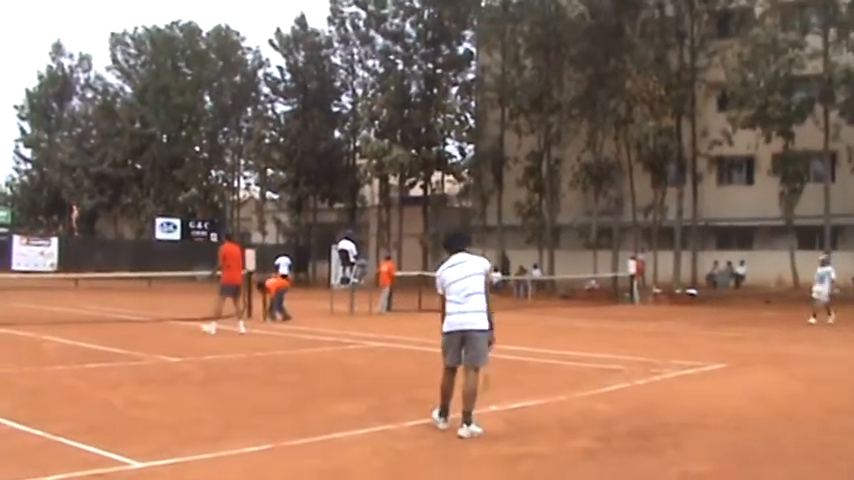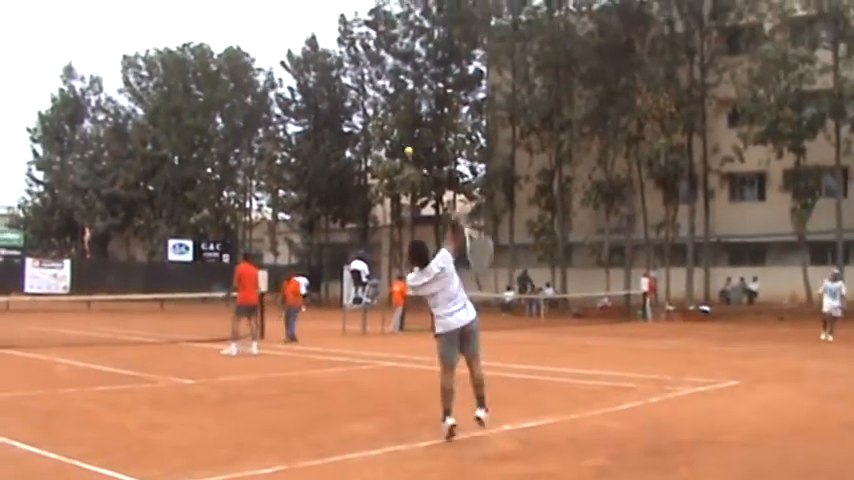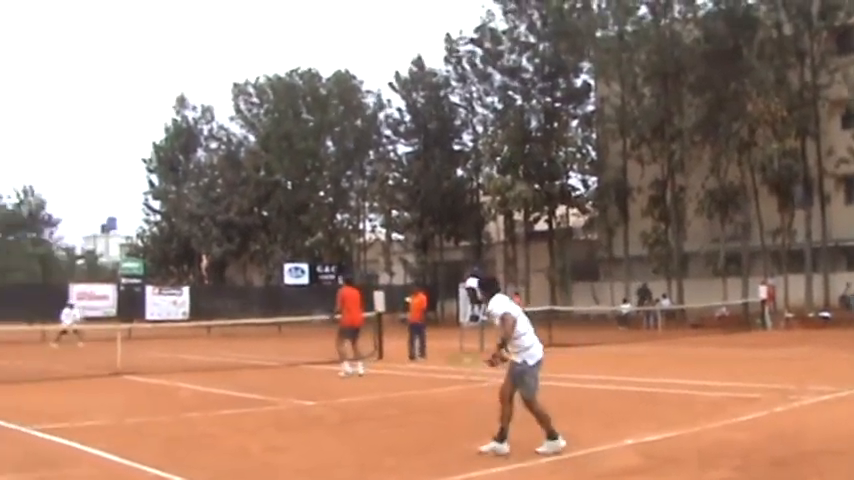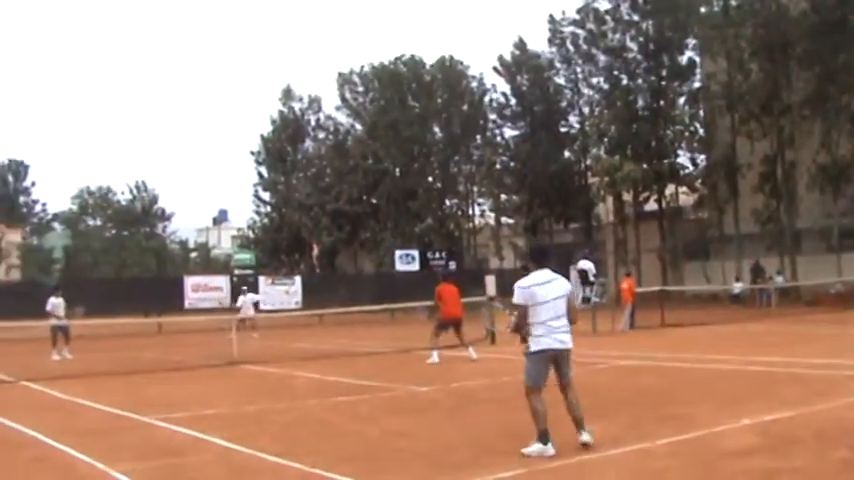
dt=0.7s
person 1, frame 1
left shoulder: (442, 271)
right shoulder: (480, 263)
right elbow: (485, 297)
left wrist: (444, 338)
right wrist: (491, 328)
left hip: (452, 325)
right hip: (476, 324)
left knee: (449, 371)
right knee: (471, 372)
left ankle: (442, 417)
right ankle: (466, 424)
person 1, frame 2
left shoulder: (413, 281)
right shoulder: (442, 263)
right elbow: (457, 238)
left hip: (445, 326)
right hip: (467, 319)
left knee: (447, 372)
right knee: (474, 364)
left ankle: (448, 418)
right ankle: (481, 408)
person 1, frame 3
left shoulder: (497, 305)
right shoulder: (500, 304)
left elbow: (511, 323)
left wrist: (499, 348)
right wrist: (498, 354)
left hip: (526, 358)
right hip: (520, 357)
left knee: (530, 401)
right knee: (504, 394)
left ankle: (554, 440)
right ankle: (500, 440)
person 1, frame 4
left shoulder: (522, 285)
right shoulder: (563, 282)
left elbow: (521, 321)
right elbow: (570, 318)
left wrist: (522, 333)
left hip: (540, 345)
right hip: (564, 342)
left knee: (533, 392)
right knee: (567, 388)
left ankle: (544, 443)
right ankle: (583, 432)
